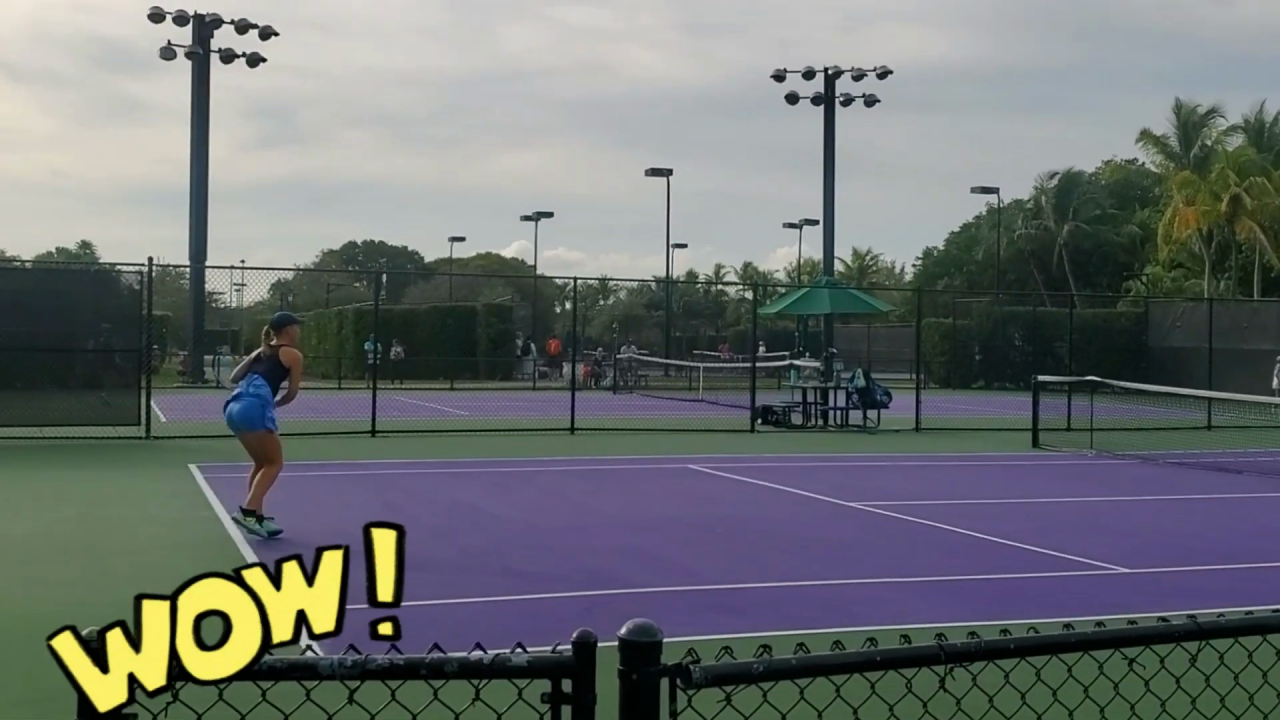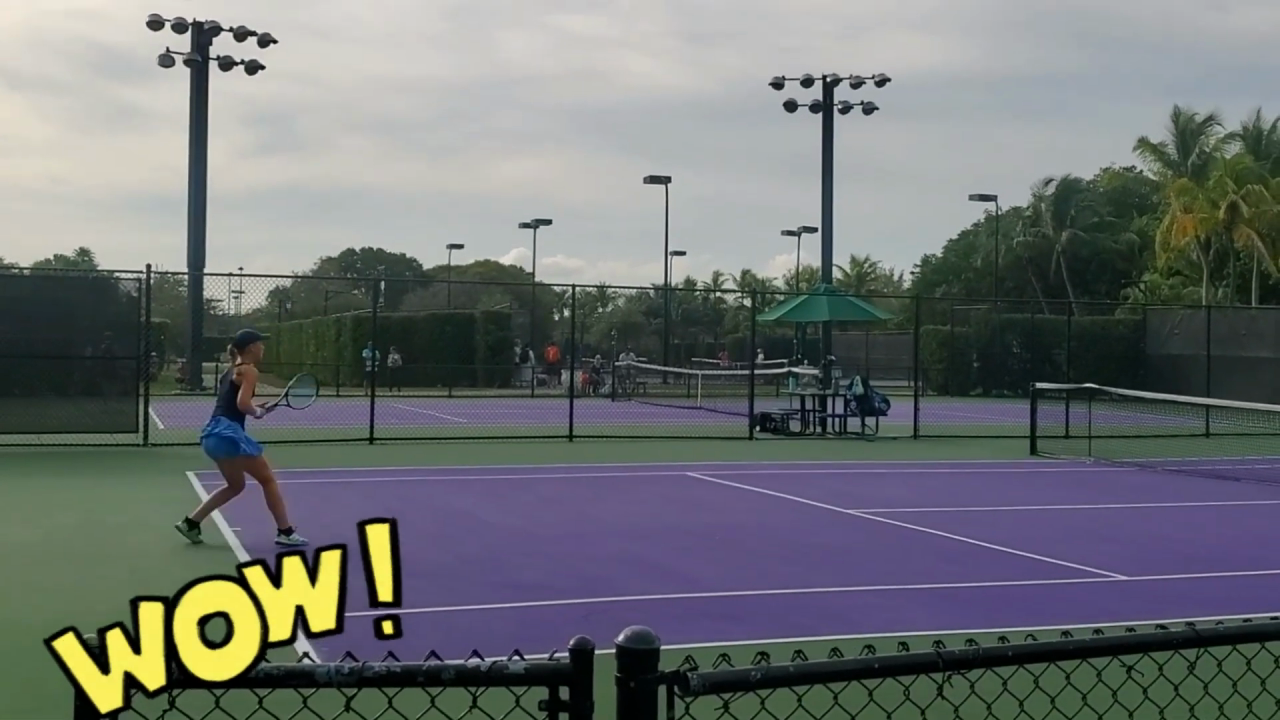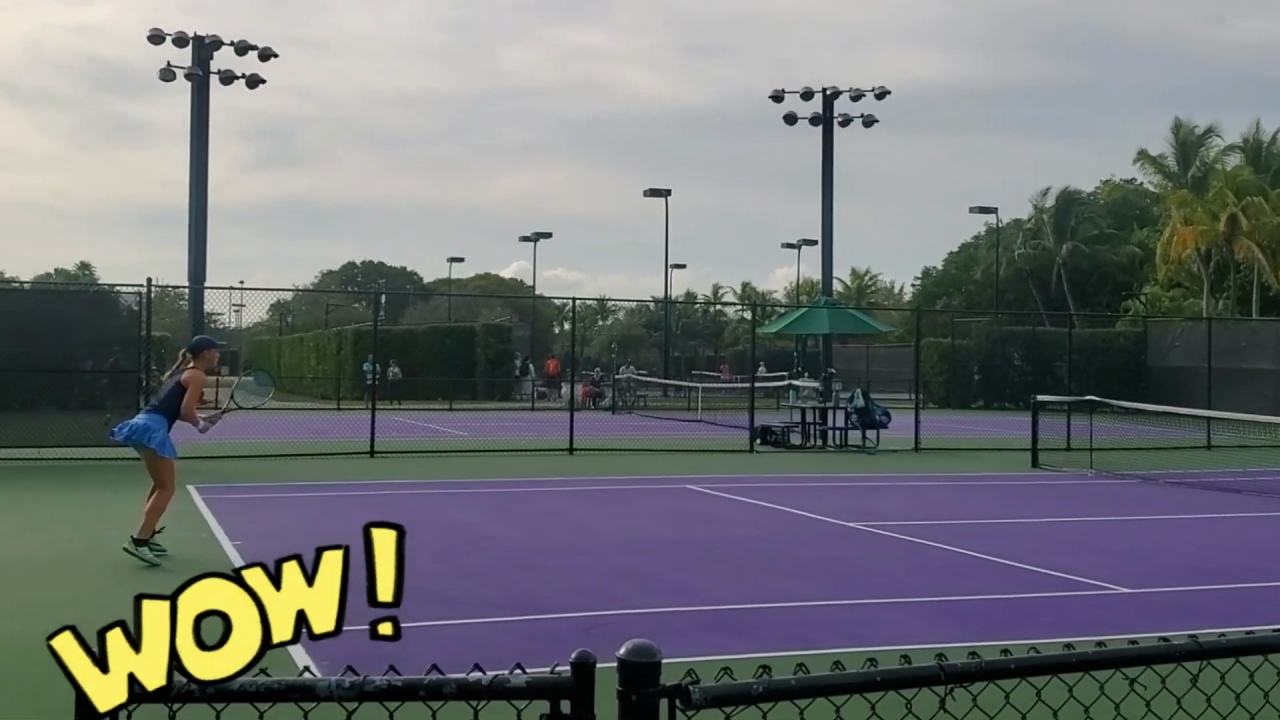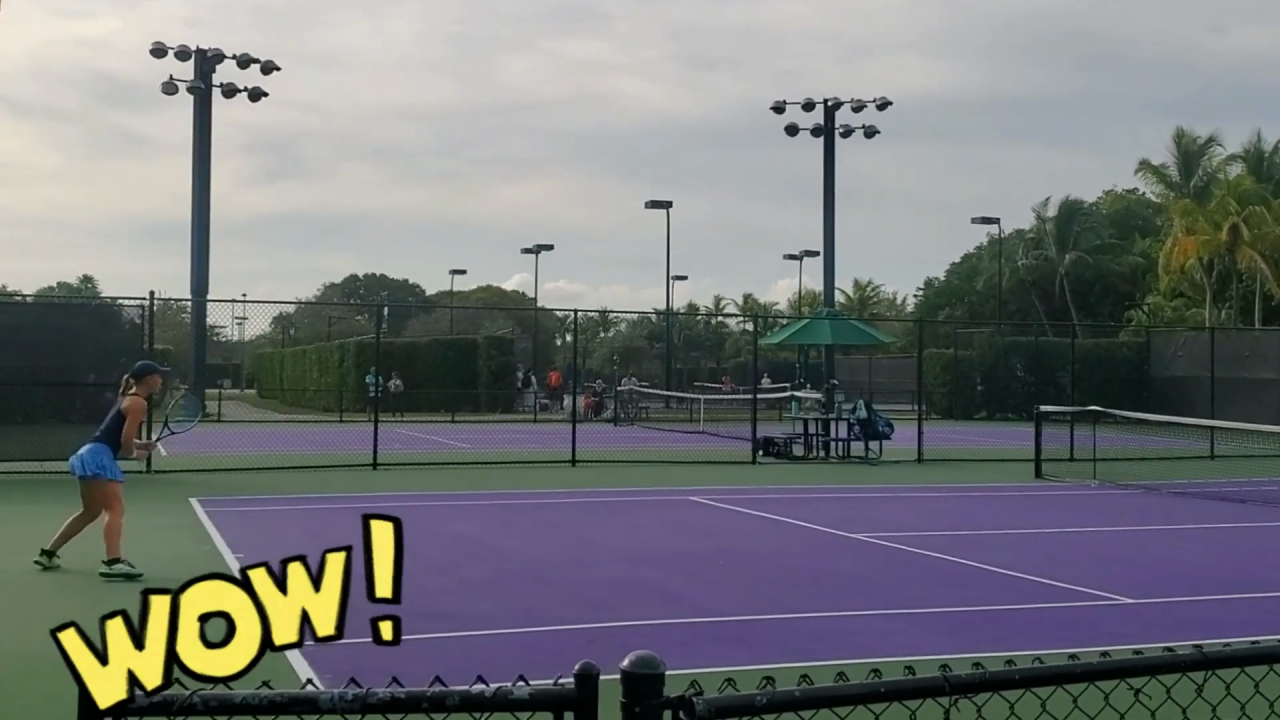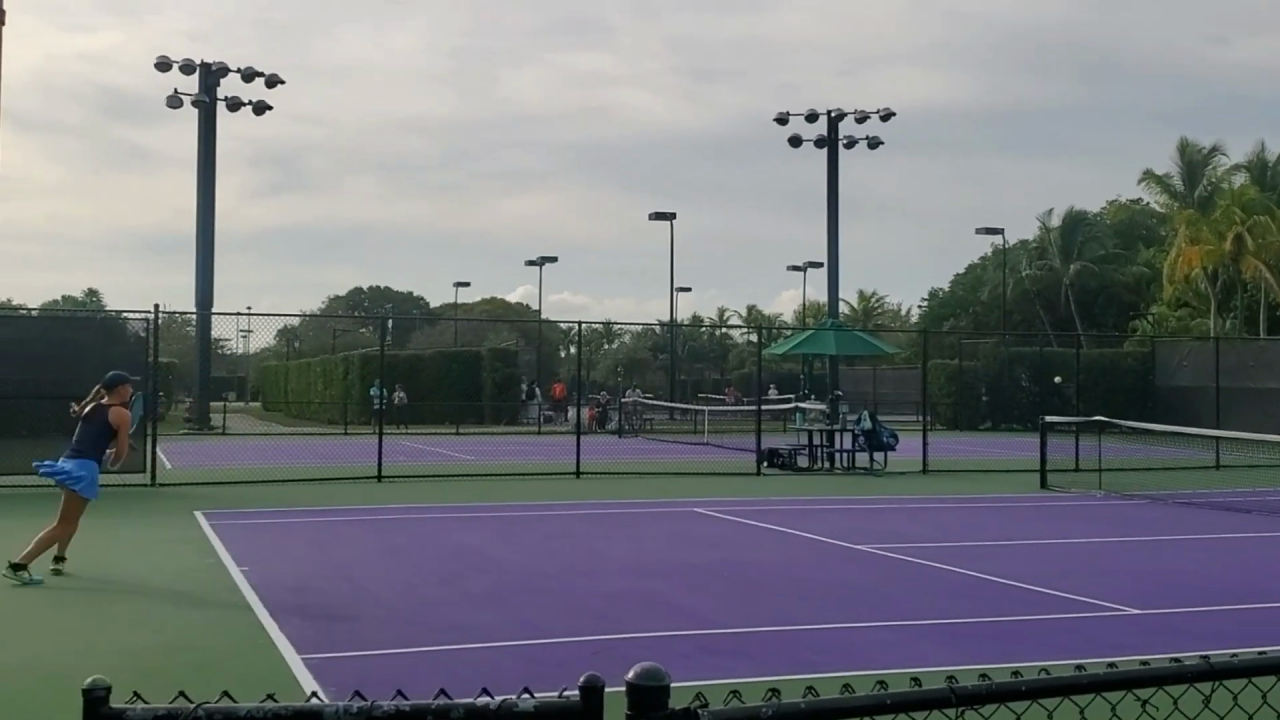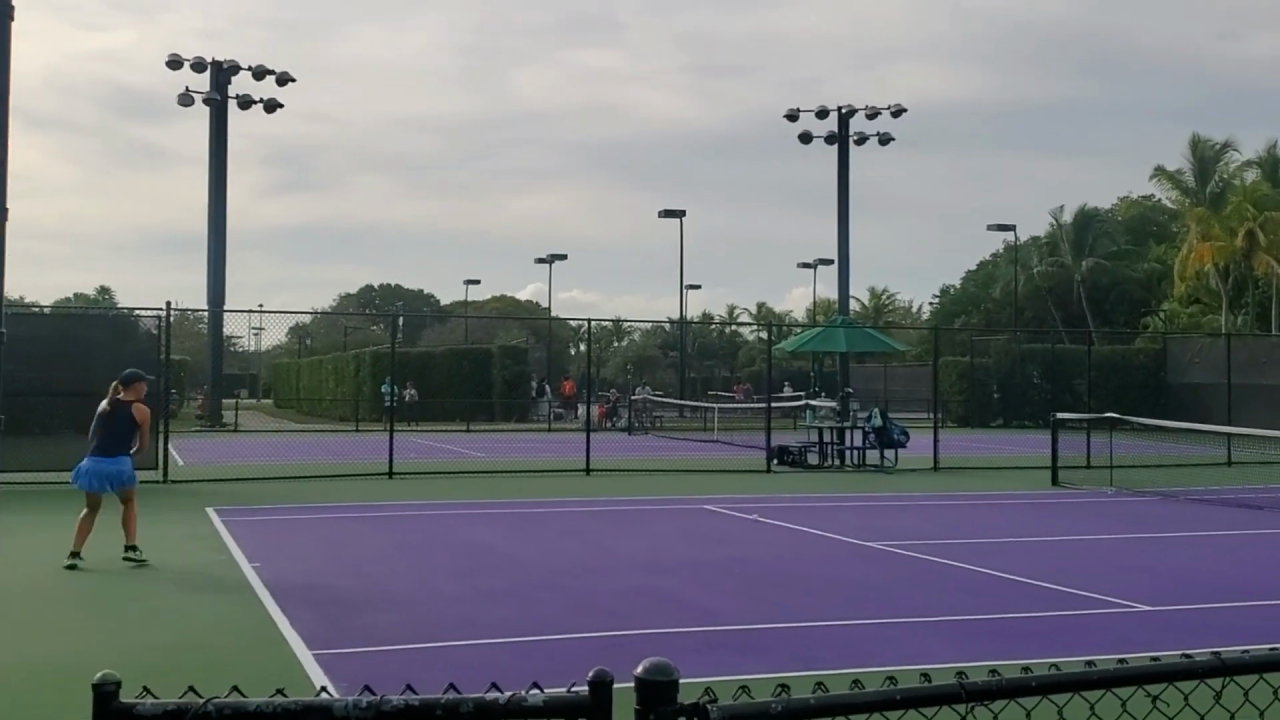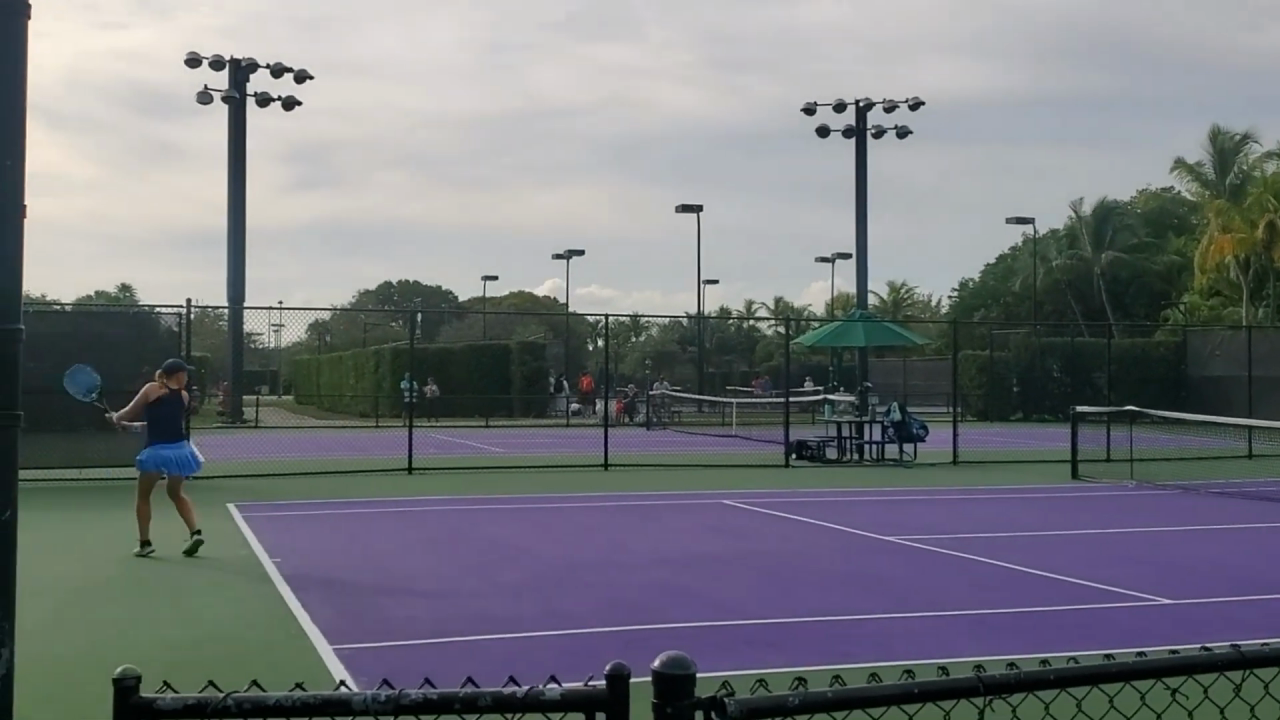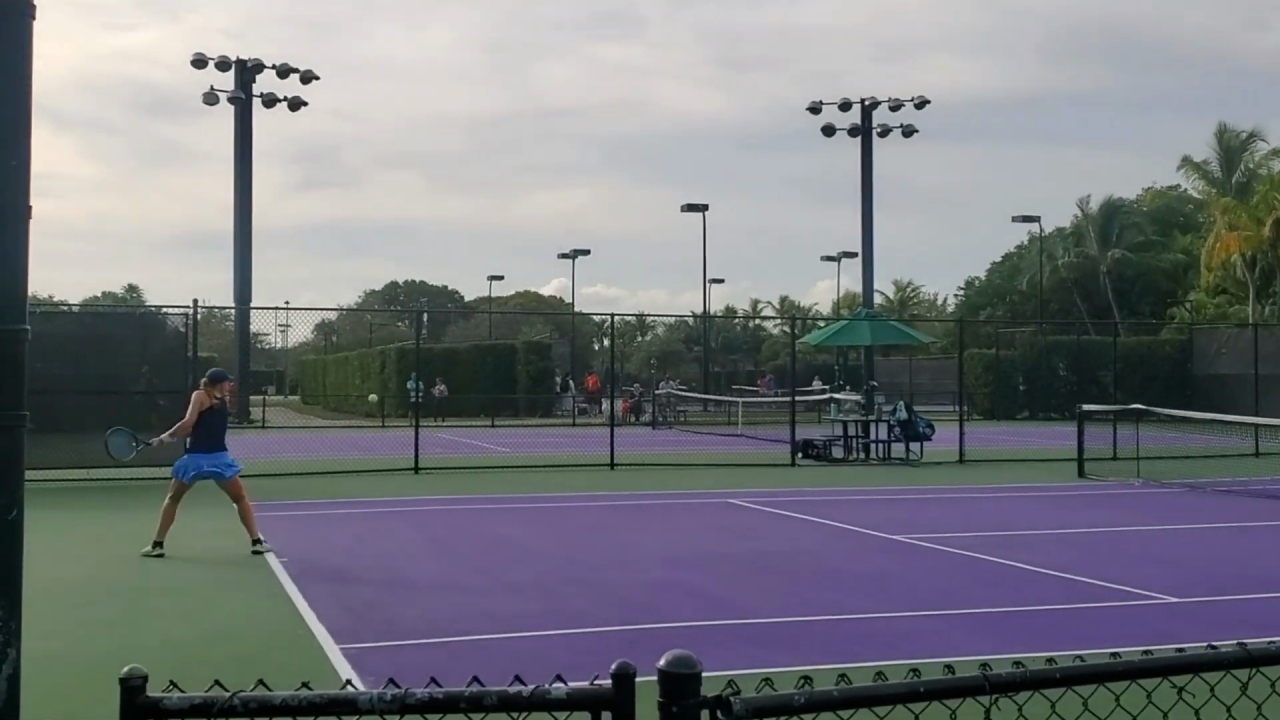
dt=0.3s
person 1, frame 1
left shoulder: (261, 351)
right shoulder: (293, 354)
left elbow: (233, 377)
right elbow: (292, 391)
right wrist: (275, 403)
left hip: (236, 408)
right hip: (253, 408)
left knee: (263, 463)
right knee: (273, 464)
left ankle: (255, 515)
right ankle: (250, 513)
person 1, frame 2
left shoulder: (231, 371)
right shoulder: (248, 371)
right elbow: (242, 404)
left wrist: (254, 409)
right wrist: (257, 412)
left hip: (216, 436)
right hip: (229, 435)
left knee: (235, 485)
right knee: (268, 480)
left ankle: (191, 522)
right ankle: (285, 532)
person 1, frame 3
left shoulder: (183, 373)
right shoulder: (197, 375)
right elbow: (186, 411)
left wrist: (203, 420)
right wrist: (201, 424)
left hip: (145, 425)
right hip: (153, 429)
left knee: (161, 483)
right knee: (167, 489)
left ankle: (147, 534)
right ankle: (139, 541)
person 1, frame 4
left shoulder: (126, 398)
right shoulder: (138, 403)
right elbow: (126, 441)
left wrist: (140, 446)
right wrist: (135, 454)
left hip: (91, 455)
right hip: (98, 458)
left knee: (90, 511)
right knee: (115, 510)
left ankle: (48, 554)
right ankle: (113, 562)
person 1, frame 5
left shoulder: (90, 408)
right shoulder: (122, 415)
right elbow: (121, 452)
right wrist: (114, 463)
left hip: (66, 464)
right hip: (84, 470)
left knee: (68, 513)
right knee: (64, 527)
left ankle: (59, 559)
right ankle: (18, 565)
person 1, frame 6
left shoulder: (105, 404)
right shoulder: (142, 411)
left elbow: (92, 437)
right elbow: (143, 446)
left hip: (93, 463)
right hip: (119, 465)
left knee: (91, 510)
right knee: (128, 502)
left ankle: (74, 555)
right ankle: (131, 548)
person 1, frame 7
left shoulder: (151, 389)
right shoulder: (184, 397)
left elbow: (128, 412)
left wrist: (115, 416)
right wrist: (135, 425)
left hip: (156, 452)
right hip: (179, 450)
left knee: (143, 496)
right knee: (176, 494)
left ankle: (145, 543)
right ankle: (195, 533)
person 1, frame 8
left shoulder: (199, 396)
right shoulder: (225, 403)
left elbow: (188, 423)
left wrist: (166, 437)
right wrist: (176, 436)
left hip: (195, 459)
right hip: (219, 459)
left knee: (173, 499)
right knee: (242, 500)
left ankle: (157, 545)
right ankle: (257, 542)
